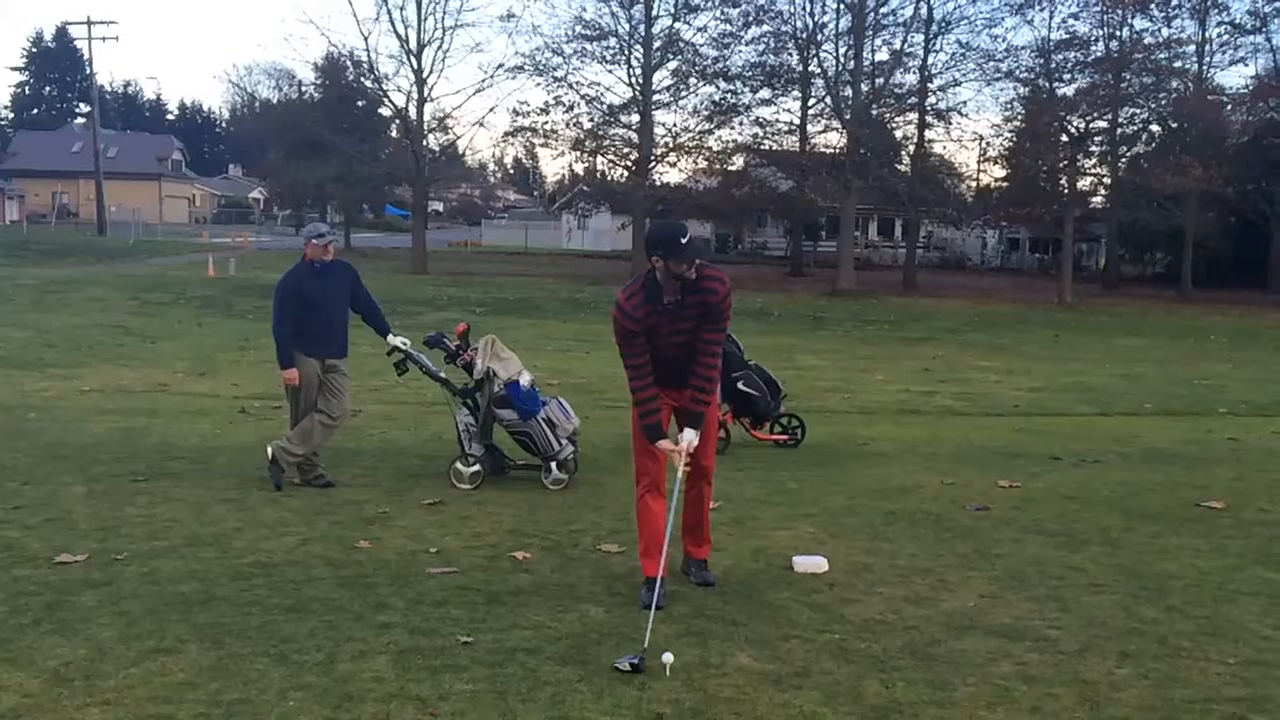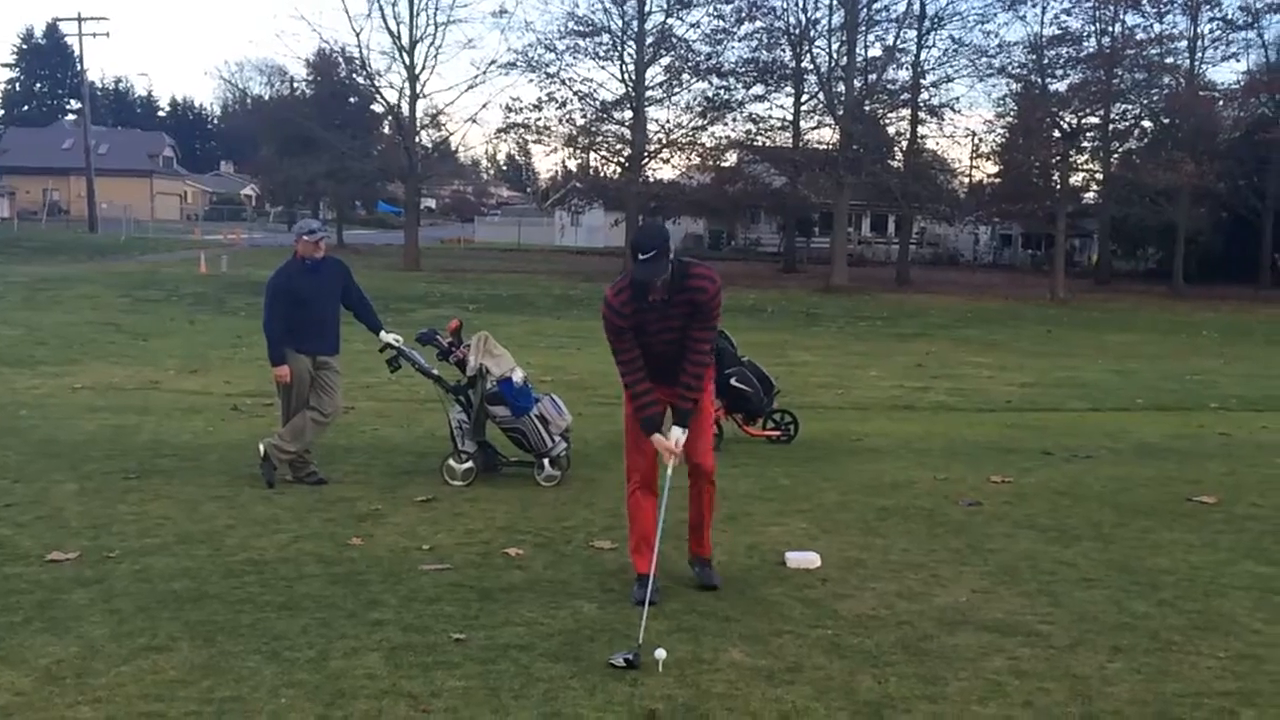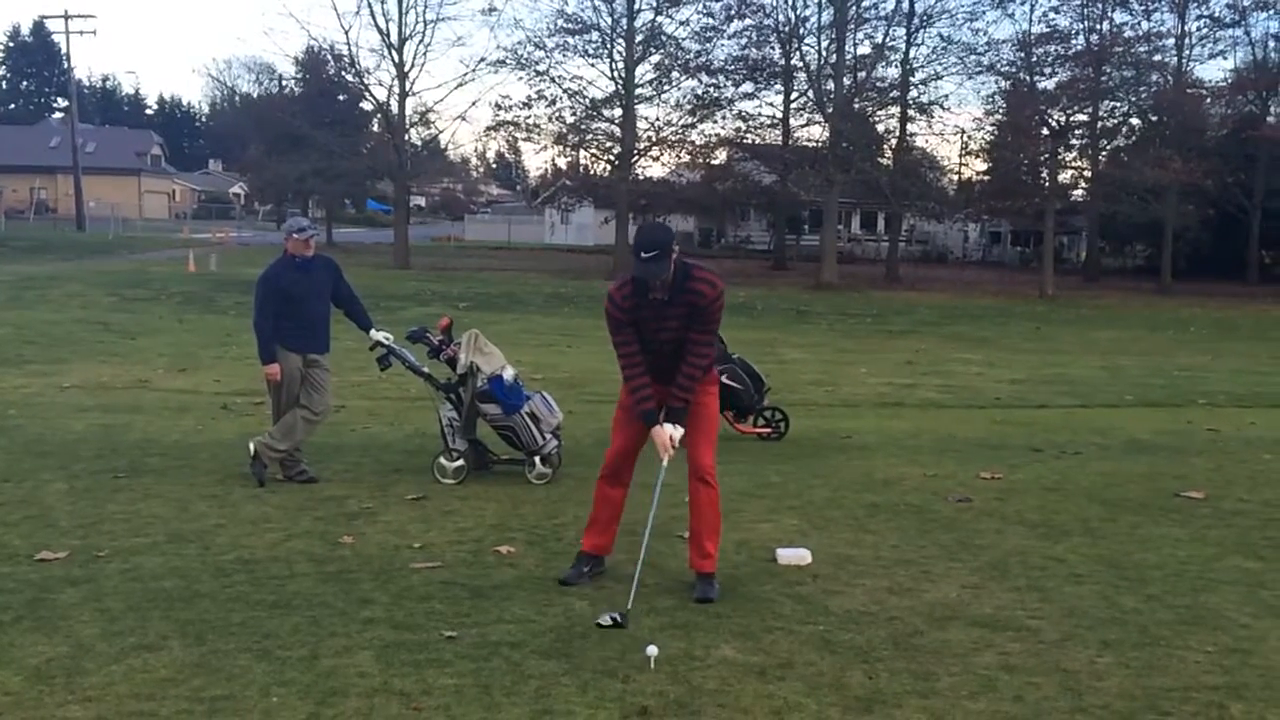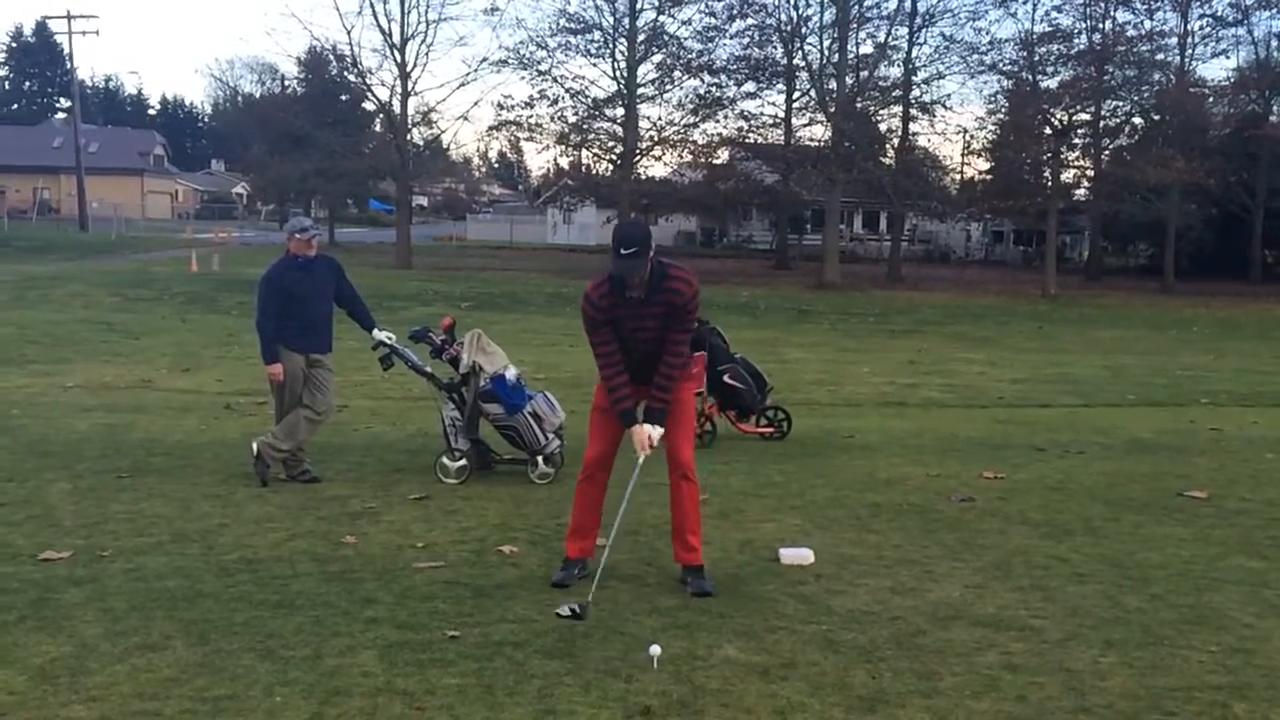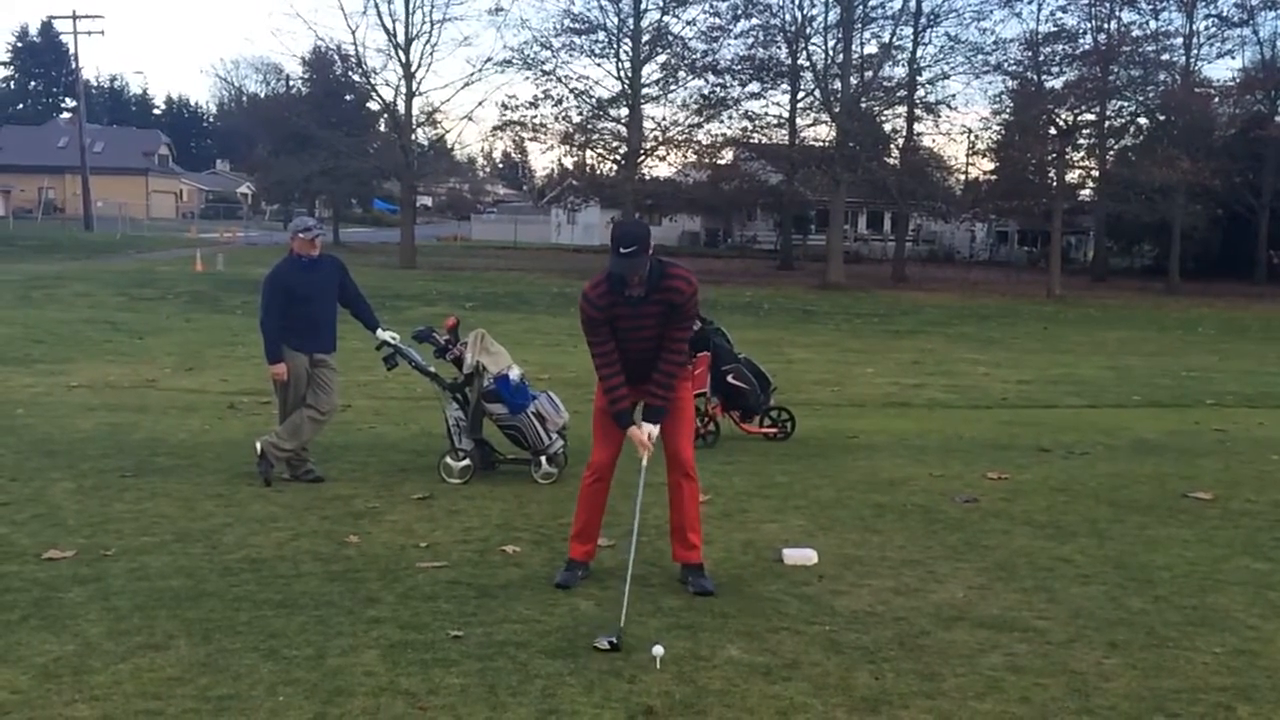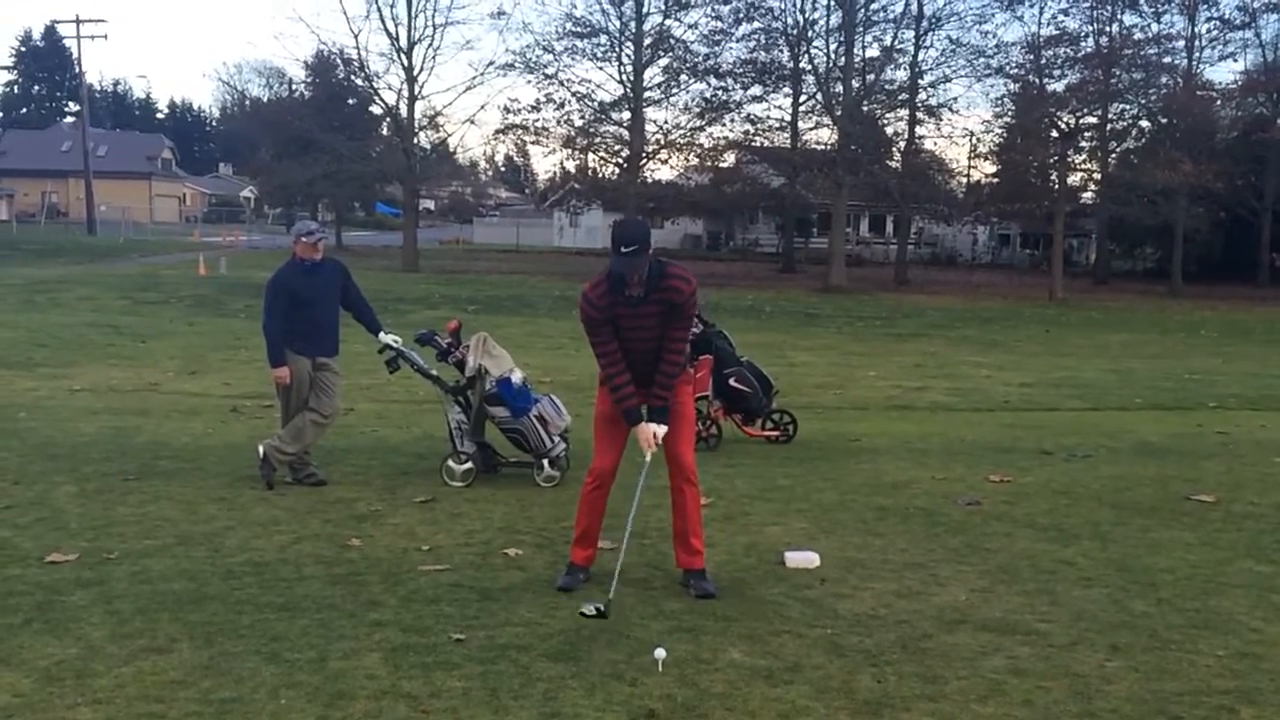
dt=0.7s
person 1, frame 1
left shoulder: (715, 286)
right shoulder: (629, 305)
left elbow: (709, 357)
right elbow: (639, 376)
left wrist: (694, 422)
right wrist: (656, 435)
left hip: (698, 384)
right hip: (654, 386)
left knee: (702, 469)
right knee: (650, 478)
left ankle: (696, 555)
right ankle: (653, 574)
person 1, frame 2
left shoulder: (704, 284)
right shoulder: (617, 300)
left elbow: (699, 354)
right elbow: (631, 371)
left wrist: (682, 420)
right wrist: (652, 430)
left hip: (694, 379)
right hip: (645, 382)
left knee: (702, 465)
right knee: (641, 474)
left ankle: (700, 554)
right ankle: (645, 571)
person 1, frame 3
left shoulder: (707, 289)
right shoulder: (620, 297)
left elbow: (698, 356)
right elbow: (631, 364)
left wrist: (675, 417)
right wrist: (653, 423)
left hip: (696, 381)
right hip: (644, 381)
left knee: (702, 468)
right knee: (616, 462)
left ankle: (705, 571)
right ankle: (592, 554)
person 1, frame 4
left shoulder: (682, 287)
right shoulder: (597, 296)
left elbow: (675, 356)
right elbow: (609, 363)
left wrist: (657, 418)
right wrist: (631, 422)
left hip: (671, 379)
right hip: (618, 380)
left knee: (682, 463)
right knee: (594, 462)
left ankle: (692, 565)
right ankle: (576, 558)
person 1, frame 5
left shoulder: (682, 285)
right shoulder: (595, 296)
left elbow: (674, 353)
right elbow: (606, 363)
left wrist: (654, 414)
right wrist: (628, 423)
left hip: (670, 378)
right hip: (618, 381)
left knee: (682, 462)
right knee: (600, 463)
left ankle: (691, 563)
right ankle: (578, 558)
person 1, frame 6
left shoulder: (680, 285)
right shoulder: (594, 297)
left elbow: (674, 353)
right elbow: (611, 363)
left wrist: (659, 413)
right wrist: (635, 420)
left hip: (671, 382)
right hip: (620, 385)
left knee: (683, 467)
right knee: (602, 469)
left ankle: (693, 567)
right ankle: (580, 561)
person 2, frame 1
left shoulder: (345, 272)
right shoulder: (292, 280)
left elbow: (366, 305)
right elbow: (281, 325)
left wrist: (388, 334)
right wrist: (286, 365)
left hip: (334, 358)
right hip: (303, 357)
left knee: (335, 410)
right knee: (304, 416)
left ankle: (282, 453)
right ankle: (309, 470)
person 2, frame 2
left shoulder: (337, 269)
right shoulder: (284, 277)
left elbow: (358, 302)
right elbow: (272, 323)
left wrist: (380, 331)
right wrist: (278, 362)
left hip: (326, 355)
right hip: (295, 354)
left knee: (327, 407)
right knee: (296, 413)
left ankle: (274, 450)
right ankle: (301, 467)
person 2, frame 3
left shoulder: (327, 267)
right shoulder: (274, 275)
left elbow: (348, 300)
right elbow: (262, 320)
left wrist: (370, 330)
right wrist: (268, 360)
left hip: (316, 353)
right hip: (285, 352)
left knee: (317, 407)
right knee: (287, 411)
left ankle: (264, 449)
right ankle: (292, 466)
person 2, frame 4
left shoulder: (329, 267)
right shoulder: (276, 275)
left elbow: (351, 300)
right elbow: (265, 321)
left wrist: (373, 329)
right wrist: (271, 360)
left hip: (318, 353)
right hip: (288, 353)
left knee: (320, 406)
right knee: (290, 411)
left ankle: (267, 449)
right ankle: (294, 466)
person 2, frame 5
left shoulder: (333, 267)
right shoulder: (280, 275)
left elbow: (354, 300)
right elbow: (269, 320)
left wrist: (377, 329)
right wrist: (274, 360)
left hip: (322, 353)
right hip: (291, 352)
left knee: (323, 406)
right knee: (293, 411)
left ankle: (270, 449)
right ankle: (298, 465)
person 2, frame 6
left shoulder: (335, 270)
right shoulder: (283, 278)
left elbow: (357, 304)
right elbow: (272, 324)
left wrist: (379, 332)
right wrist: (277, 363)
left hip: (325, 356)
right hip: (294, 355)
left knee: (325, 409)
right knee: (296, 415)
left ankle: (273, 452)
right ankle: (300, 468)
